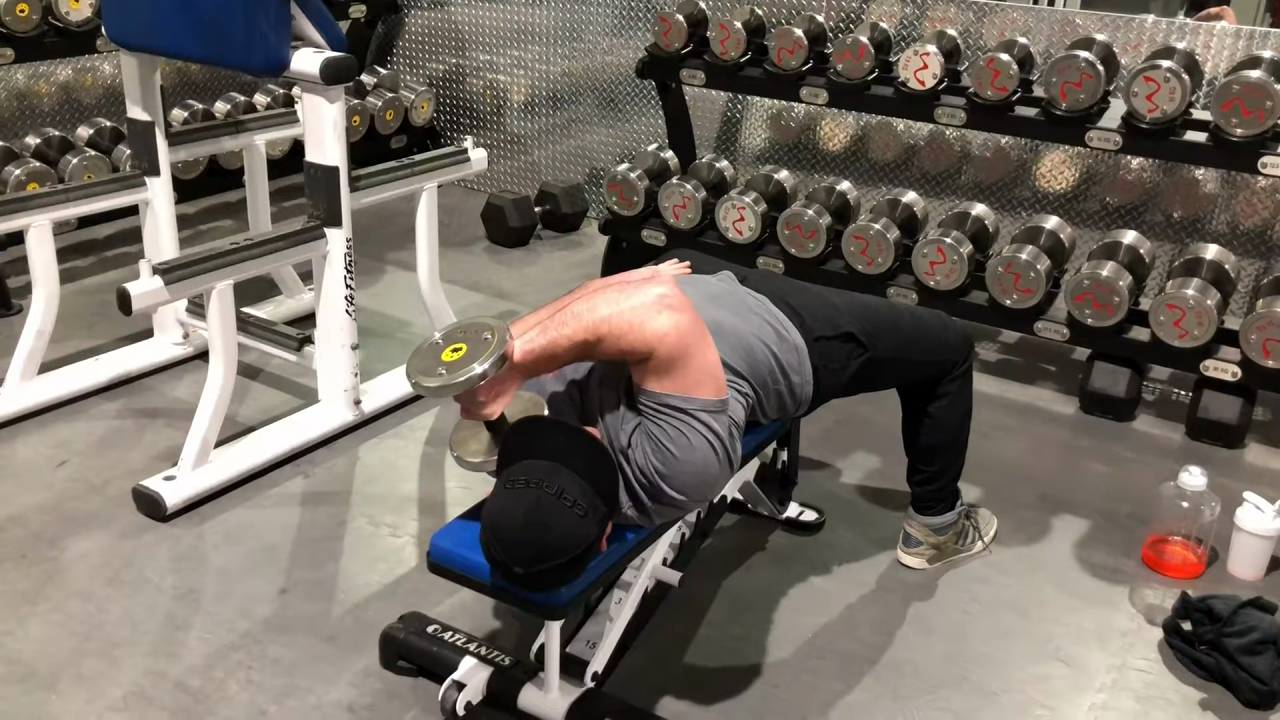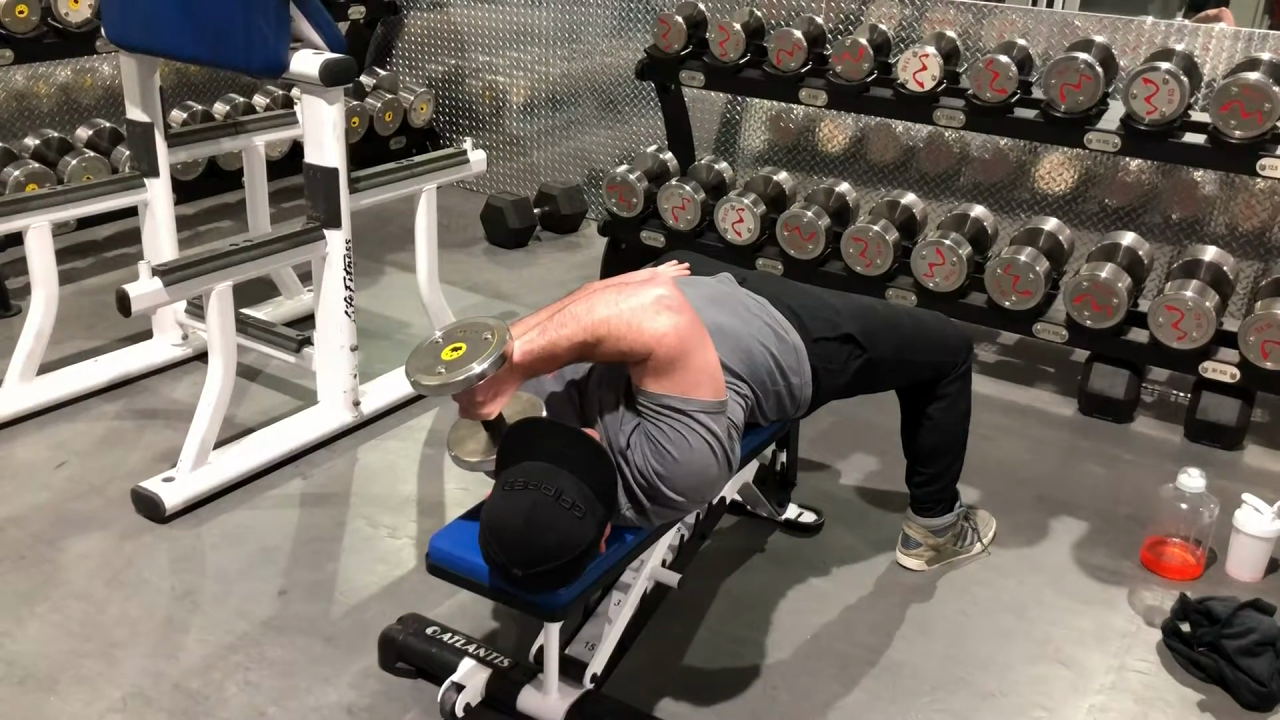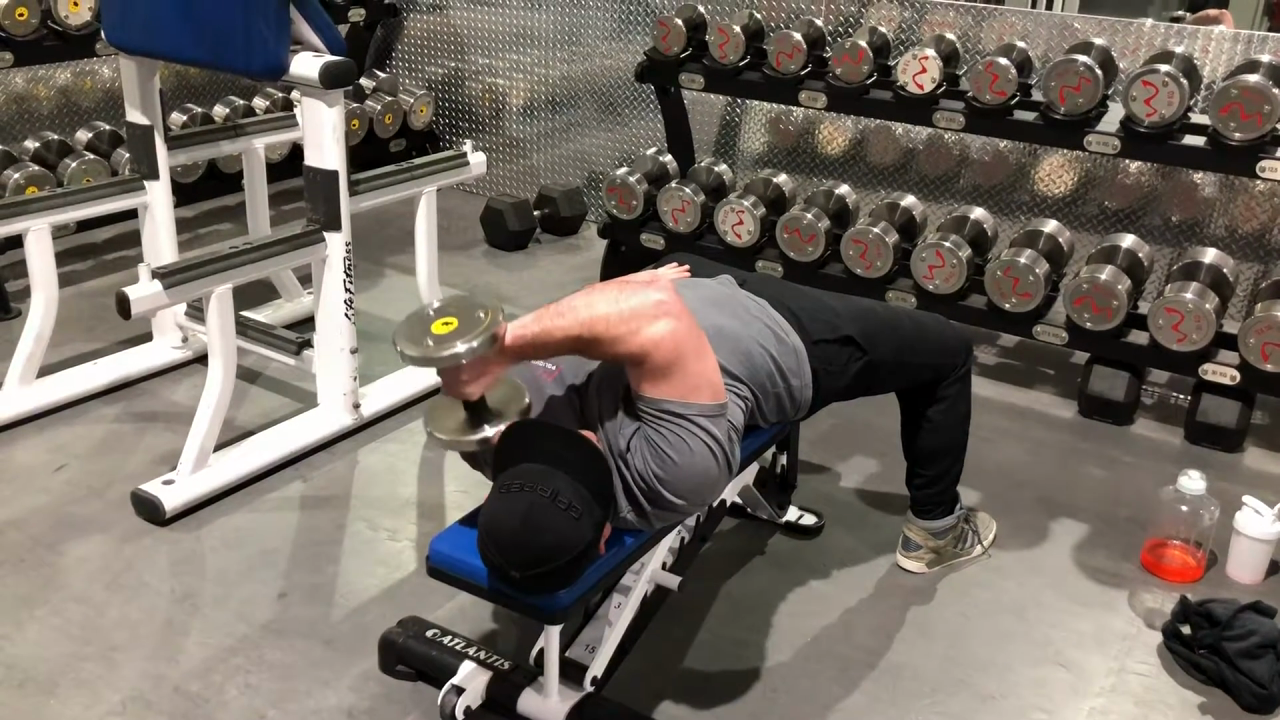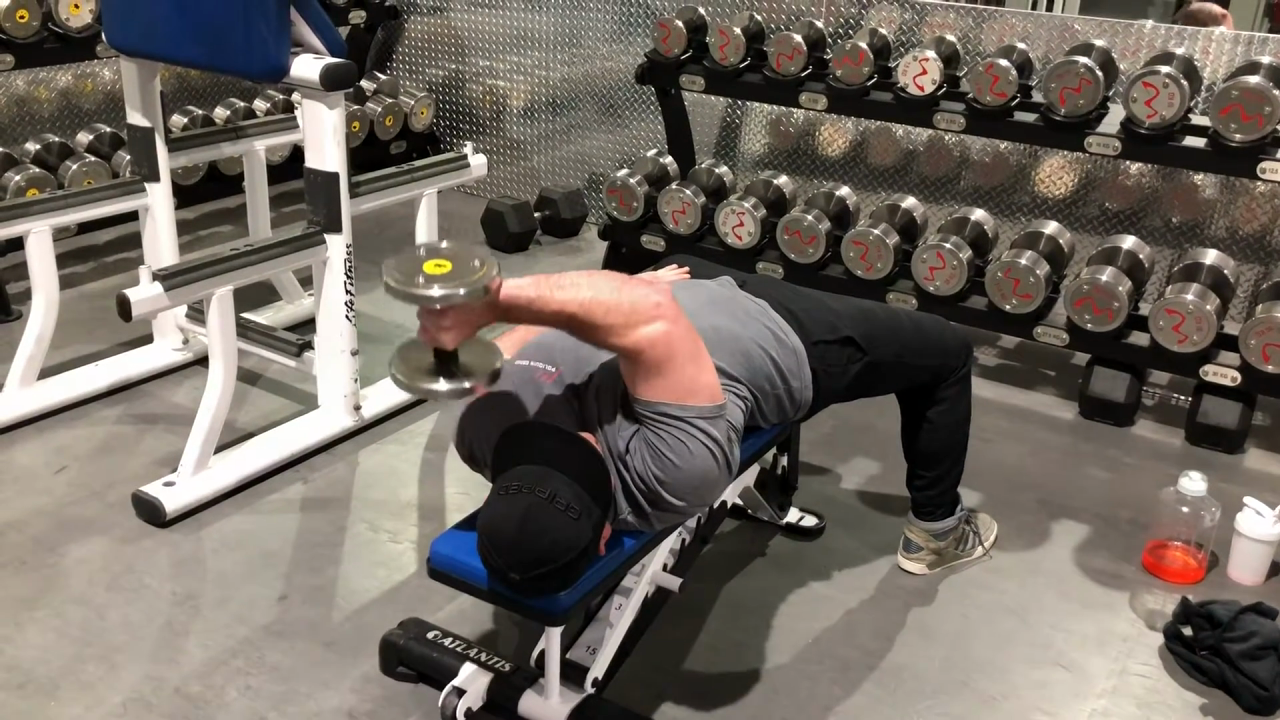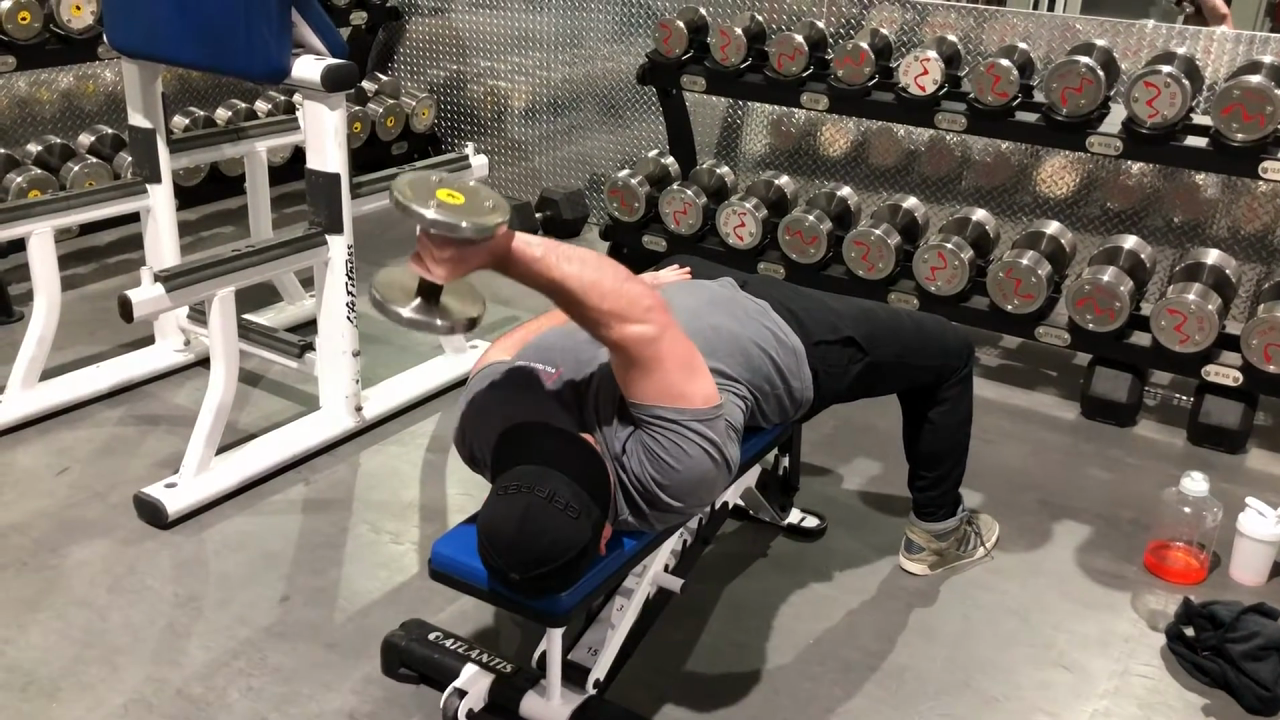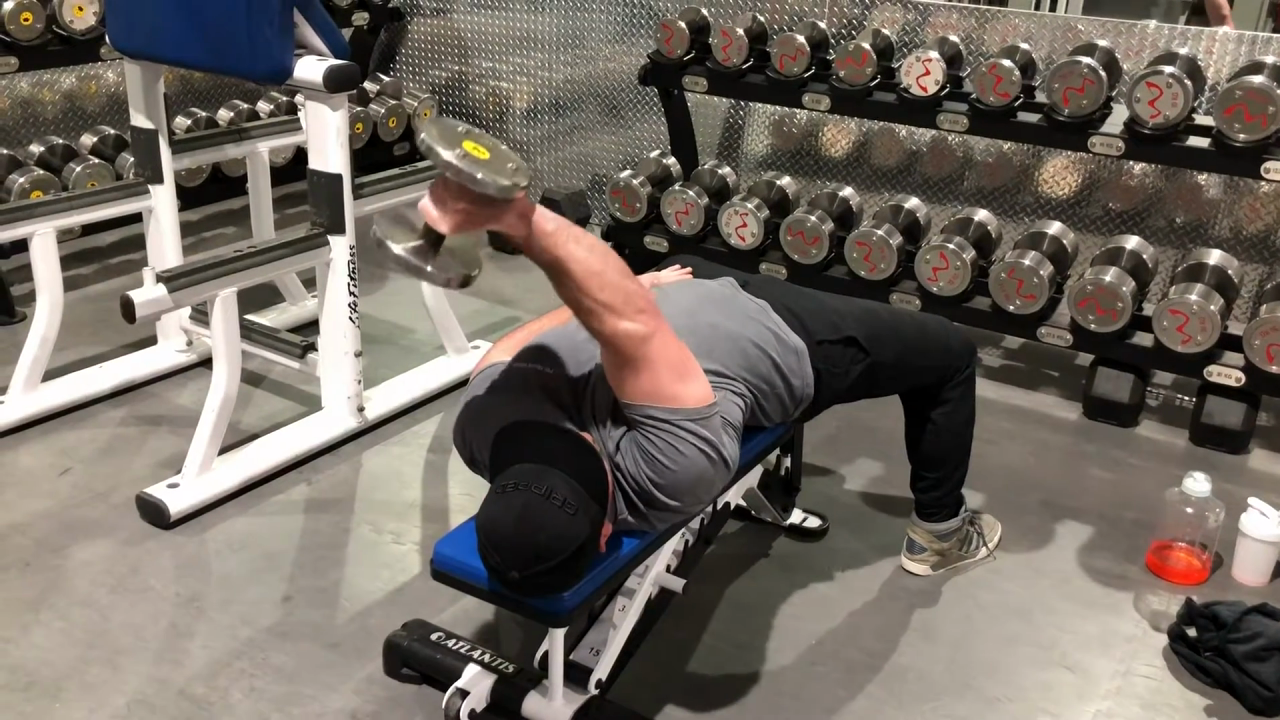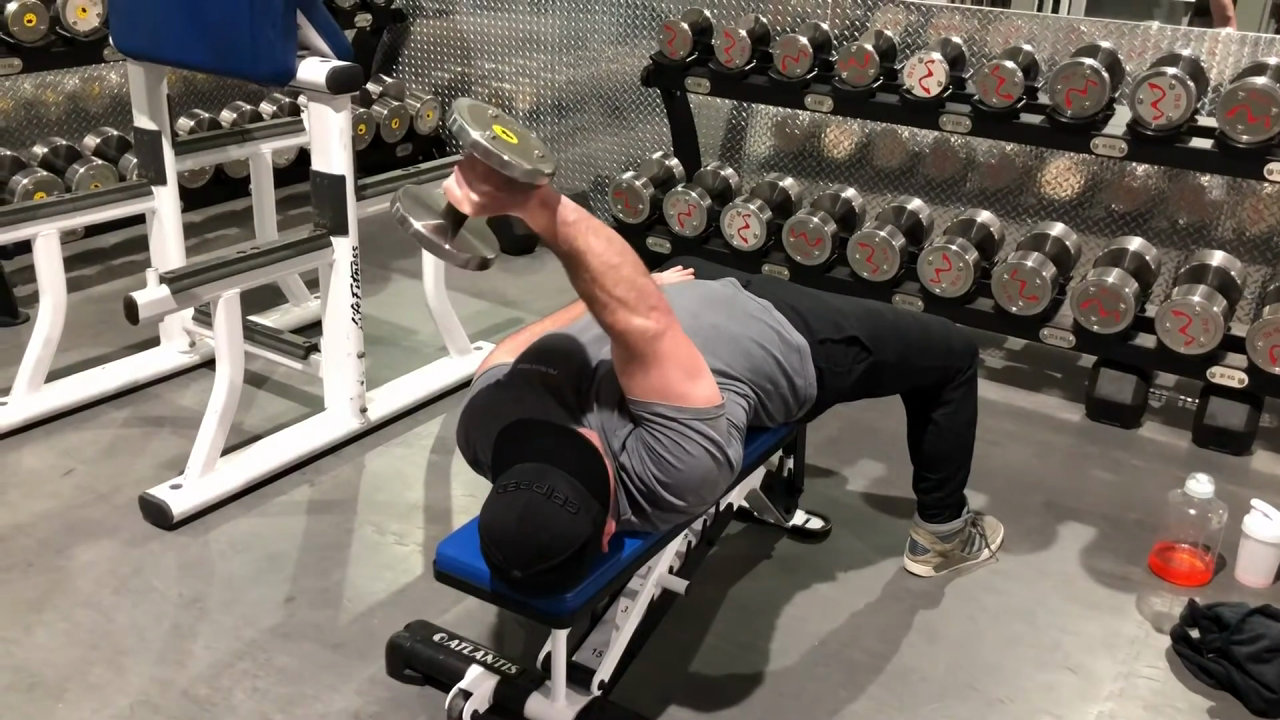
dt=0.3s
person 1, frame 1
left shoulder: (496, 421)
right shoulder: (677, 470)
right elbow: (661, 310)
left wrist: (627, 278)
right wrist: (514, 364)
right knee: (948, 346)
right ankle: (935, 525)
person 1, frame 2
left shoulder: (491, 422)
right shoulder: (675, 471)
right elbow: (659, 314)
left wrist: (622, 281)
right wrist: (511, 367)
right knee: (947, 348)
right ankle: (934, 527)
person 1, frame 3
right shoulder: (676, 473)
left elbow: (514, 339)
right elbow: (658, 317)
left wrist: (623, 284)
right wrist: (500, 349)
right knee: (947, 352)
right ankle: (933, 530)
person 1, frame 4
left shoulder: (481, 428)
right shoulder: (674, 474)
left elbow: (506, 343)
right elbow: (650, 317)
right wrist: (485, 302)
right knee: (946, 352)
right ankle: (935, 531)
person 1, frame 5
left shoulder: (482, 425)
right shoulder: (673, 474)
left elbow: (507, 346)
right elbow: (639, 322)
right wrist: (492, 249)
right knee: (947, 352)
right ankle: (936, 532)
person 1, frame 6
left shoulder: (477, 424)
right shoulder: (669, 472)
left elbow: (503, 350)
right elbow: (630, 323)
left wrist: (627, 287)
right wrist: (509, 214)
right knee: (949, 353)
right ankle: (938, 533)
person 1, frame 7
left shoulder: (482, 424)
right shoulder: (675, 472)
left elbow: (509, 350)
right elbow: (642, 323)
left wrist: (616, 293)
right wrist: (532, 202)
right knee: (952, 354)
right ankle: (941, 532)
